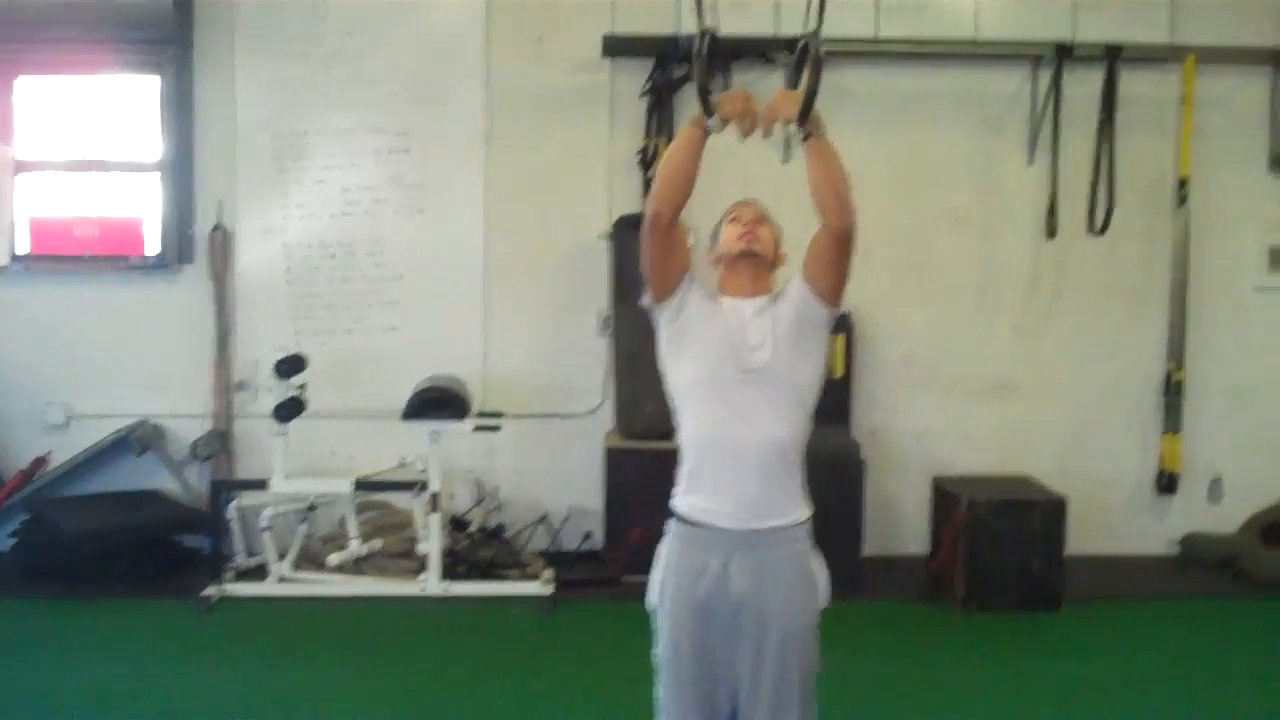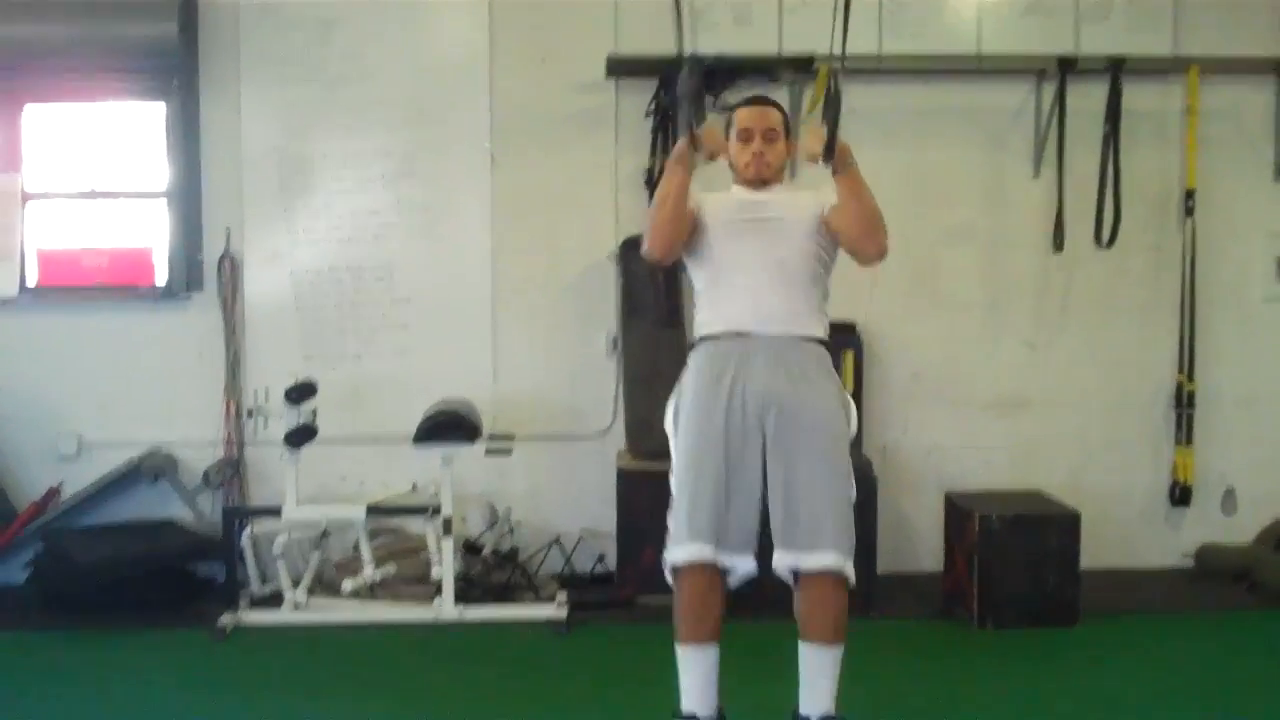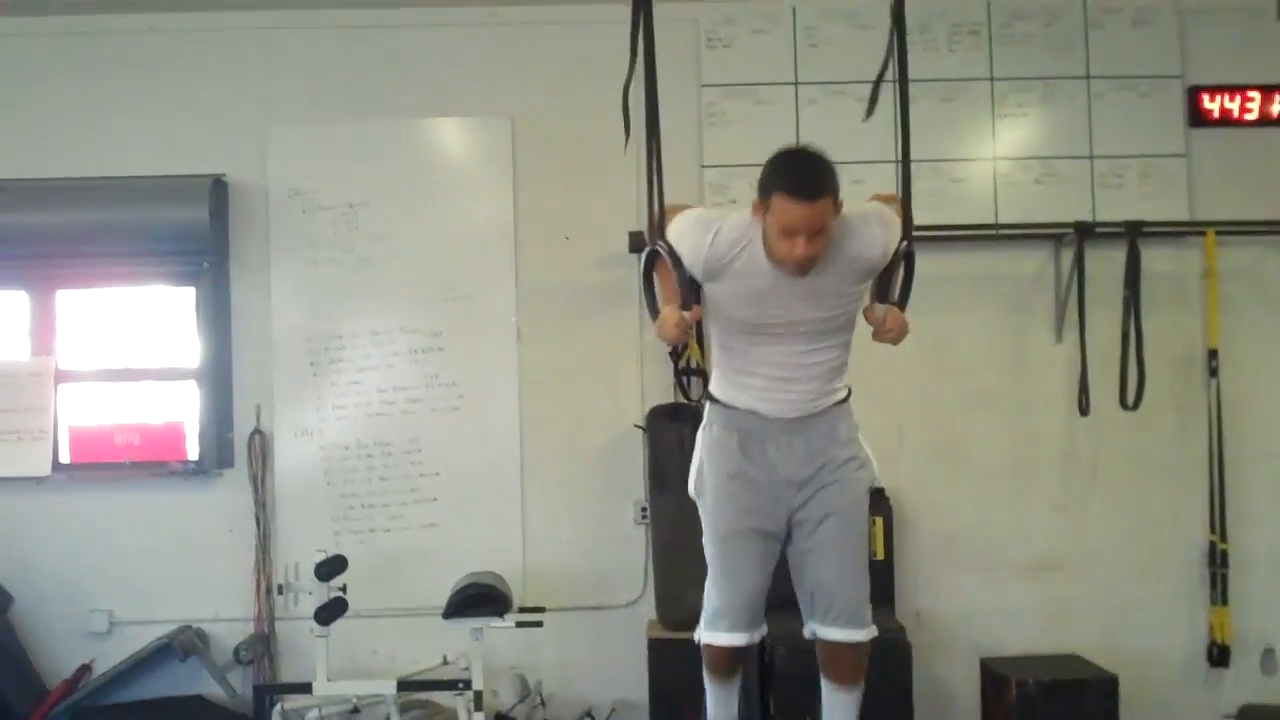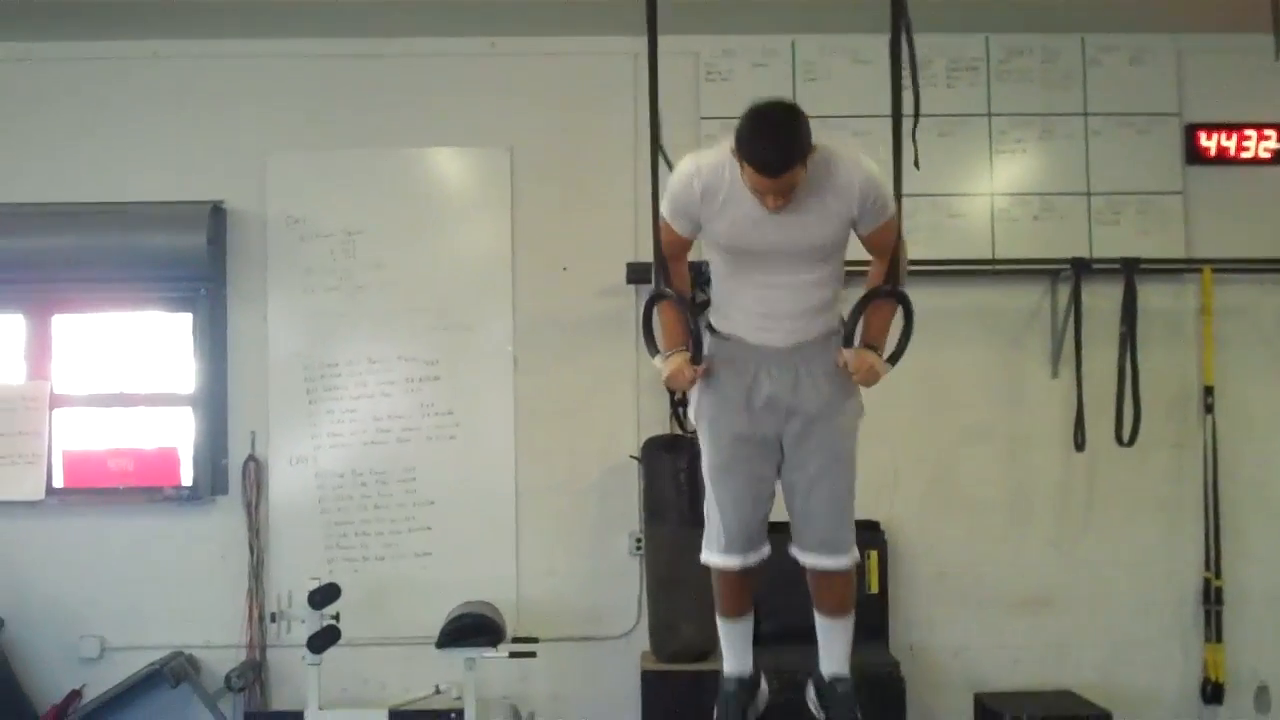
dt=1s
person 1, frame 1
left shoulder: (802, 312)
right shoulder: (684, 310)
left elbow: (839, 224)
right elbow: (659, 214)
left wrist: (811, 127)
right wrist: (704, 121)
left hip: (779, 545)
right hip: (695, 543)
person 1, frame 2
left shoulder: (815, 208)
right shoulder: (703, 209)
left elbow: (872, 247)
right elbow: (658, 247)
left wrist: (840, 160)
right wrist: (683, 158)
left hip: (803, 373)
right hip: (718, 371)
left knee: (821, 557)
right knee: (698, 552)
person 1, frame 3
left shoulder: (868, 241)
right shoulder: (710, 242)
left elbow: (892, 203)
right elbow: (665, 224)
left wrist: (885, 309)
right wrist: (669, 306)
left hip: (827, 432)
right hip: (739, 430)
left knee: (845, 613)
right knee: (732, 613)
person 1, frame 4
left shoulder: (855, 180)
right shoulder: (697, 178)
left elbow: (888, 258)
right elbow: (670, 259)
left wrist: (872, 345)
right wrist: (675, 347)
left hip: (820, 362)
right hip: (733, 362)
left knee: (829, 541)
right knee: (732, 539)
